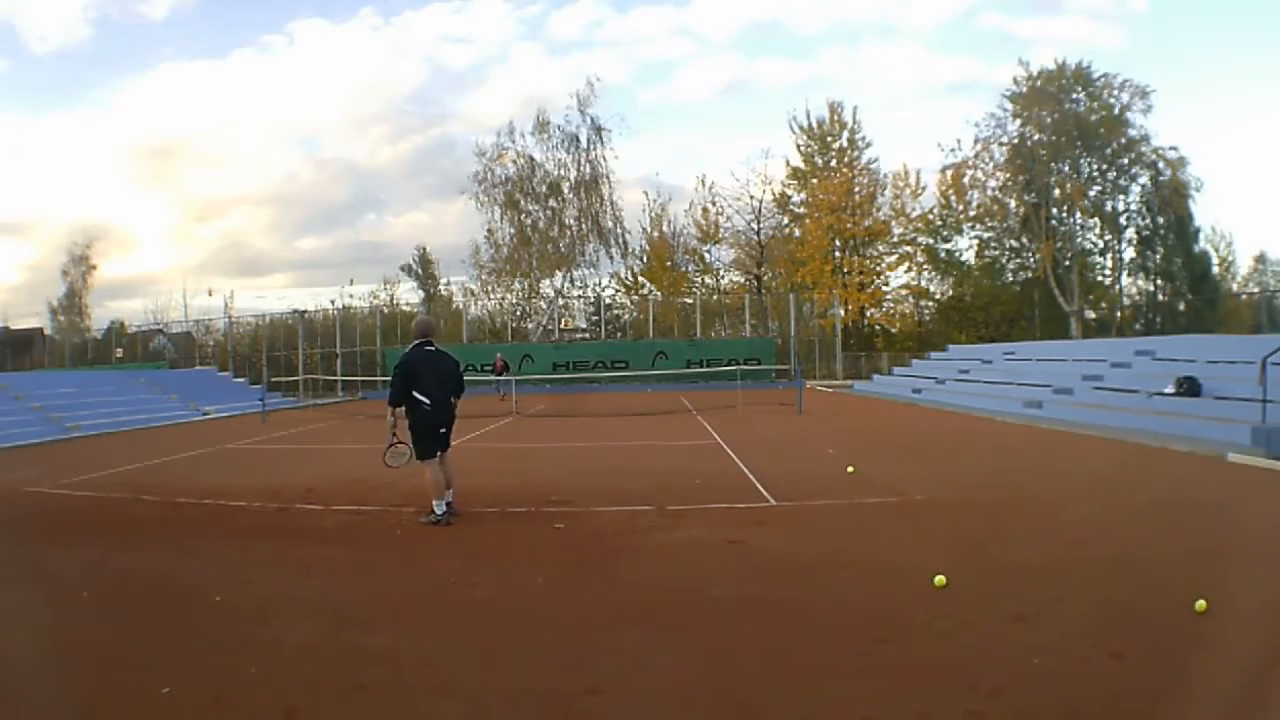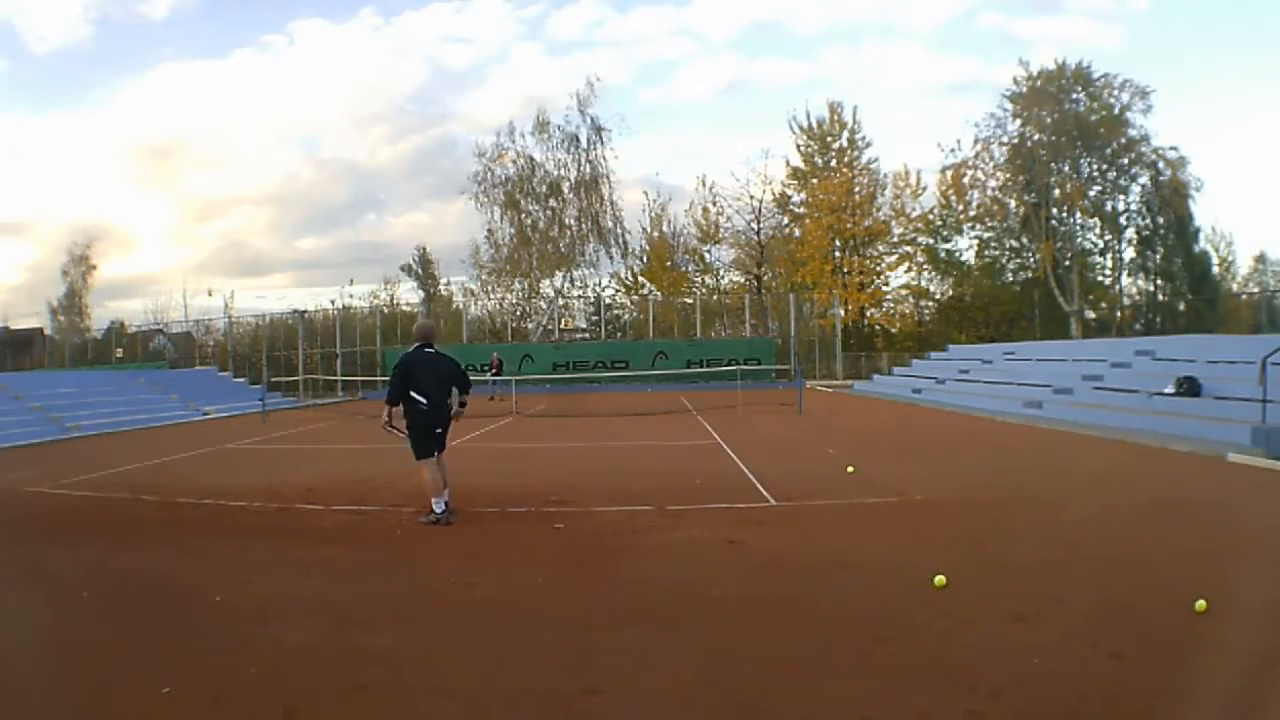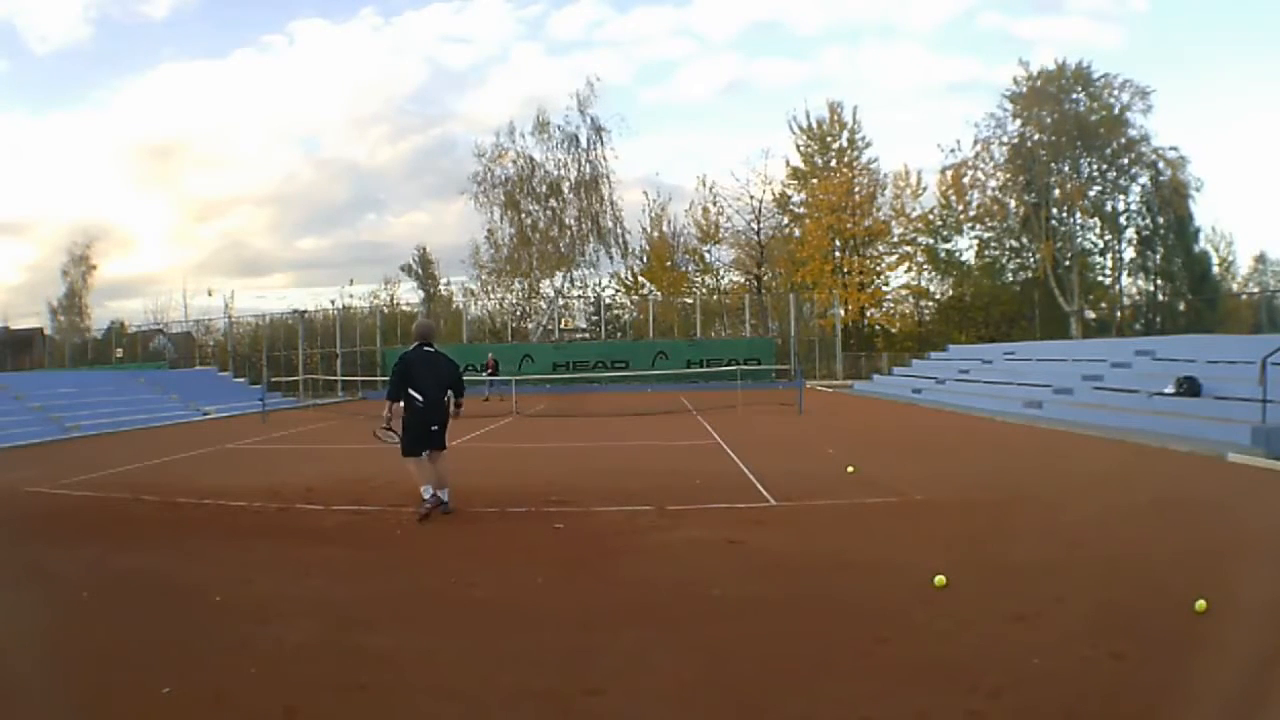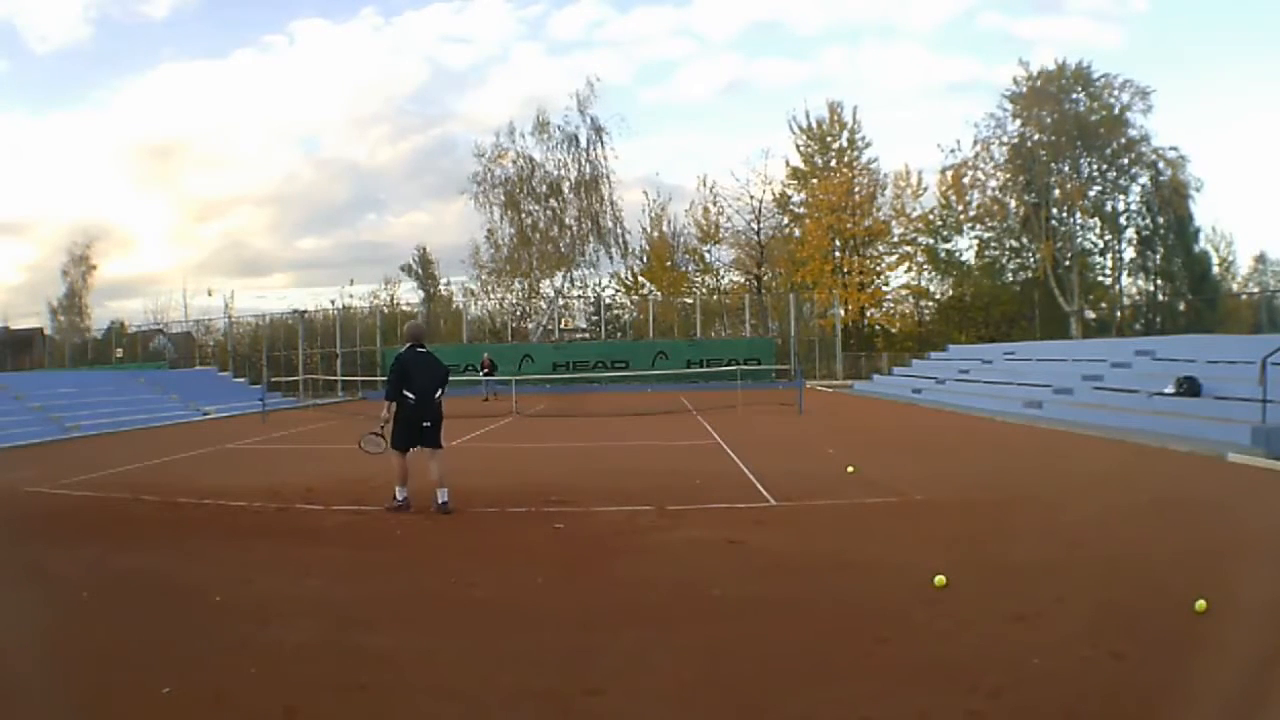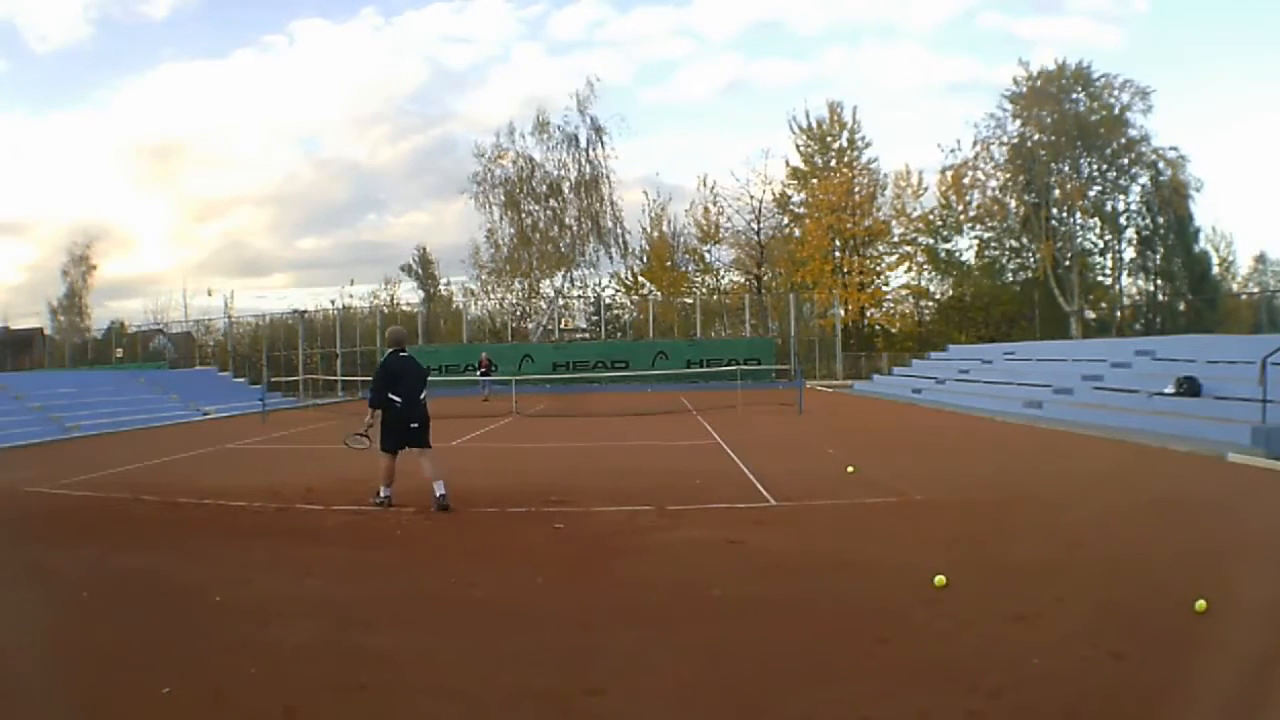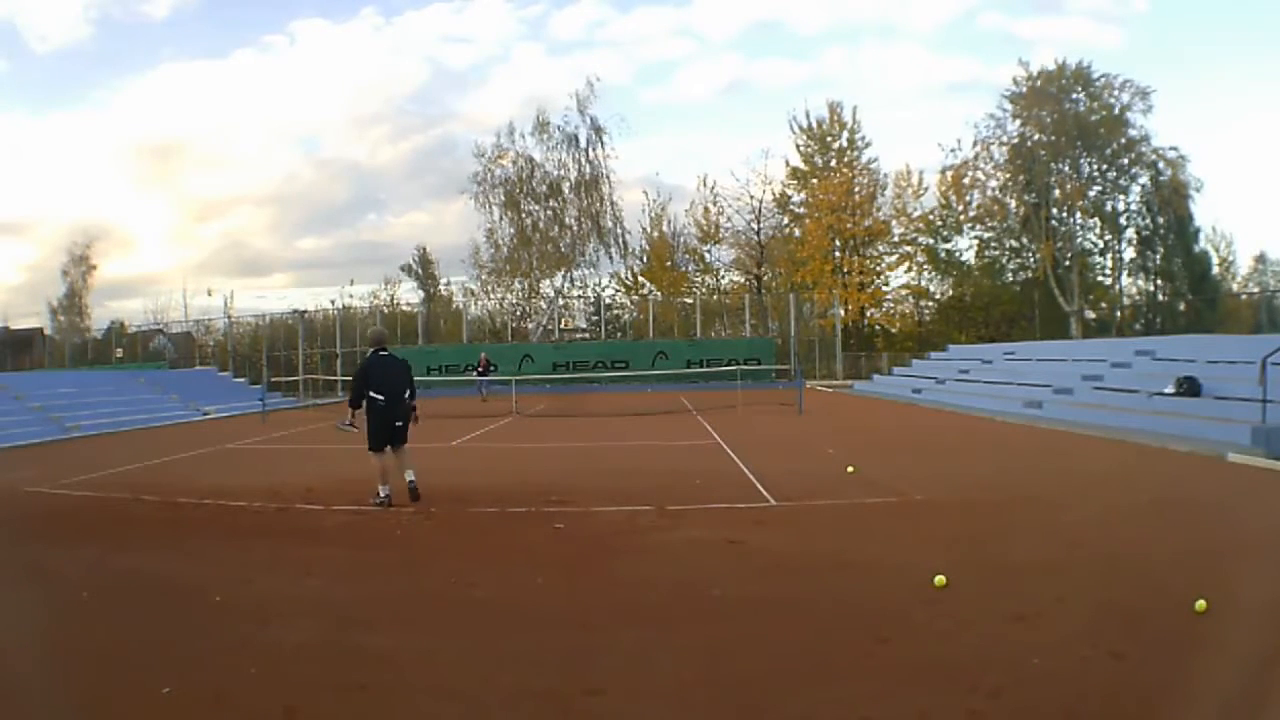
dt=0.2s
person 1, frame 1
left shoulder: (408, 359)
right shoulder: (447, 358)
left elbow: (397, 389)
right elbow: (458, 387)
left wrist: (392, 415)
left hip: (422, 417)
right hip: (445, 415)
left knee: (430, 463)
right knee: (442, 458)
left ankle: (440, 512)
right ankle: (448, 503)
person 1, frame 2
left shoulder: (407, 360)
right shoulder: (447, 361)
left elbow: (395, 389)
right elbow: (464, 384)
left wrist: (387, 412)
right wrist: (461, 406)
left hip: (419, 418)
right hip: (442, 416)
left knee: (427, 462)
right knee: (437, 458)
left ankle: (439, 511)
right ankle: (443, 503)
person 1, frame 3
left shoulder: (407, 358)
right shoulder: (445, 360)
left elbow: (395, 386)
right elbow: (458, 386)
left wrist: (388, 409)
right wrist: (457, 406)
left hip: (416, 415)
right hip: (440, 414)
left knee: (413, 458)
right knee: (436, 457)
left ankle: (430, 497)
right ankle: (444, 500)
person 1, frame 4
left shoulder: (402, 359)
right shoulder: (435, 360)
left elbow: (393, 386)
right elbow: (442, 383)
left wrist: (387, 410)
left hip: (408, 413)
right hip: (433, 413)
left knee: (399, 454)
right knee: (433, 456)
left ankle: (401, 498)
right ankle: (442, 500)
person 1, frame 5
left shoulder: (386, 365)
right shoulder: (416, 364)
left elbow: (377, 392)
left wrist: (370, 416)
left hip: (395, 416)
right hip: (419, 414)
left knee: (388, 455)
right knee: (424, 454)
left ankle: (384, 496)
right ankle: (440, 495)
person 1, frame 6
left shoulder: (367, 365)
right shoulder: (401, 363)
left elbow: (357, 392)
right elbow: (410, 388)
left wrist: (351, 414)
right wrist: (413, 410)
left hip: (379, 414)
right hip: (401, 413)
left knee: (379, 453)
right knee: (398, 449)
left ankle: (384, 495)
right ankle: (411, 480)
